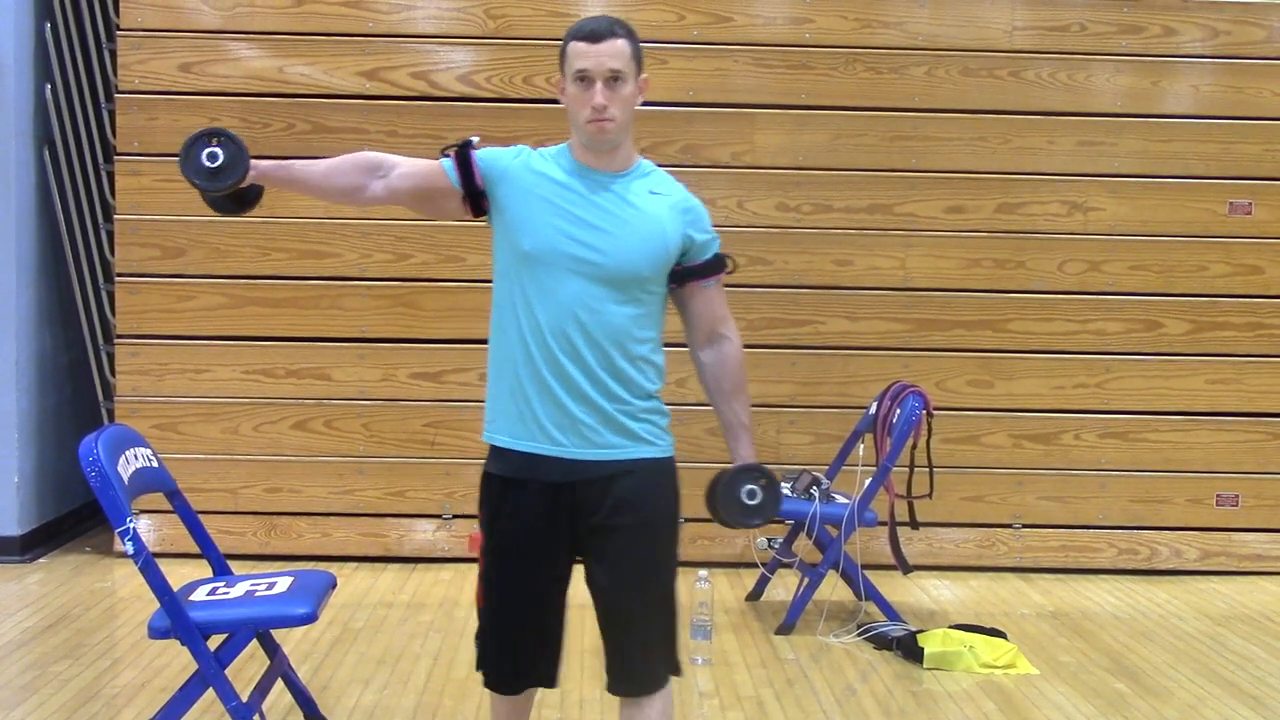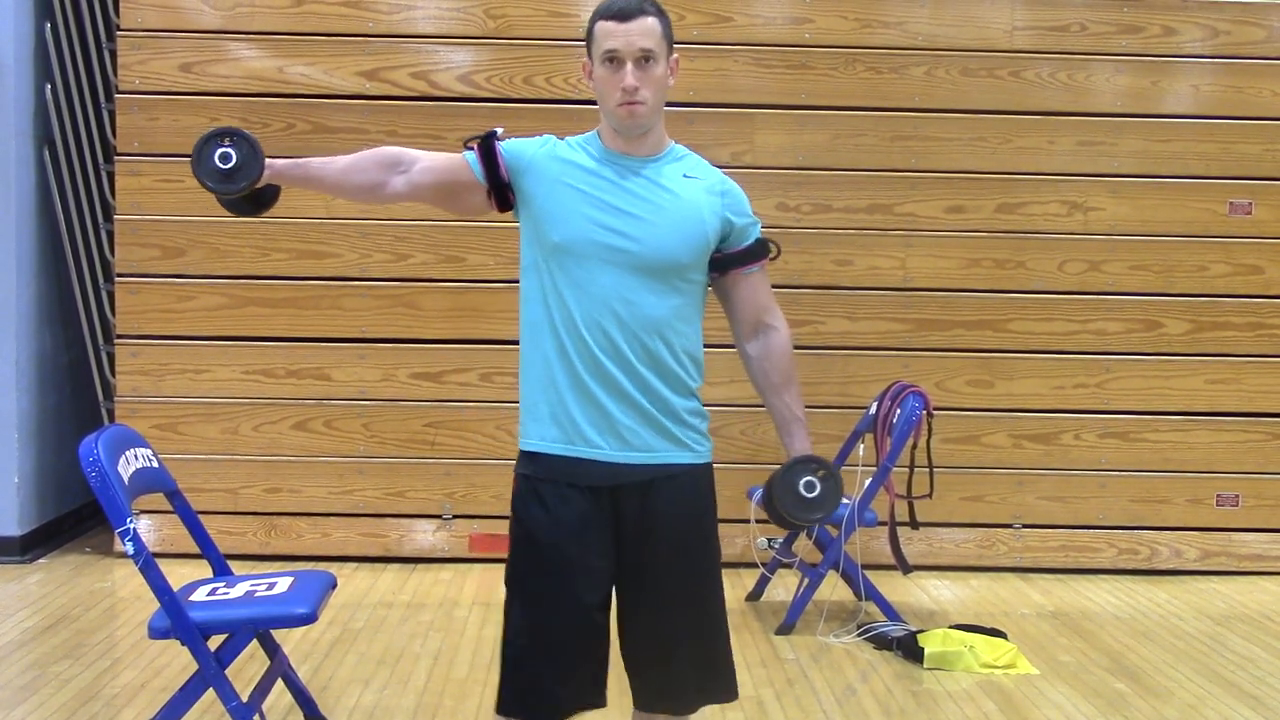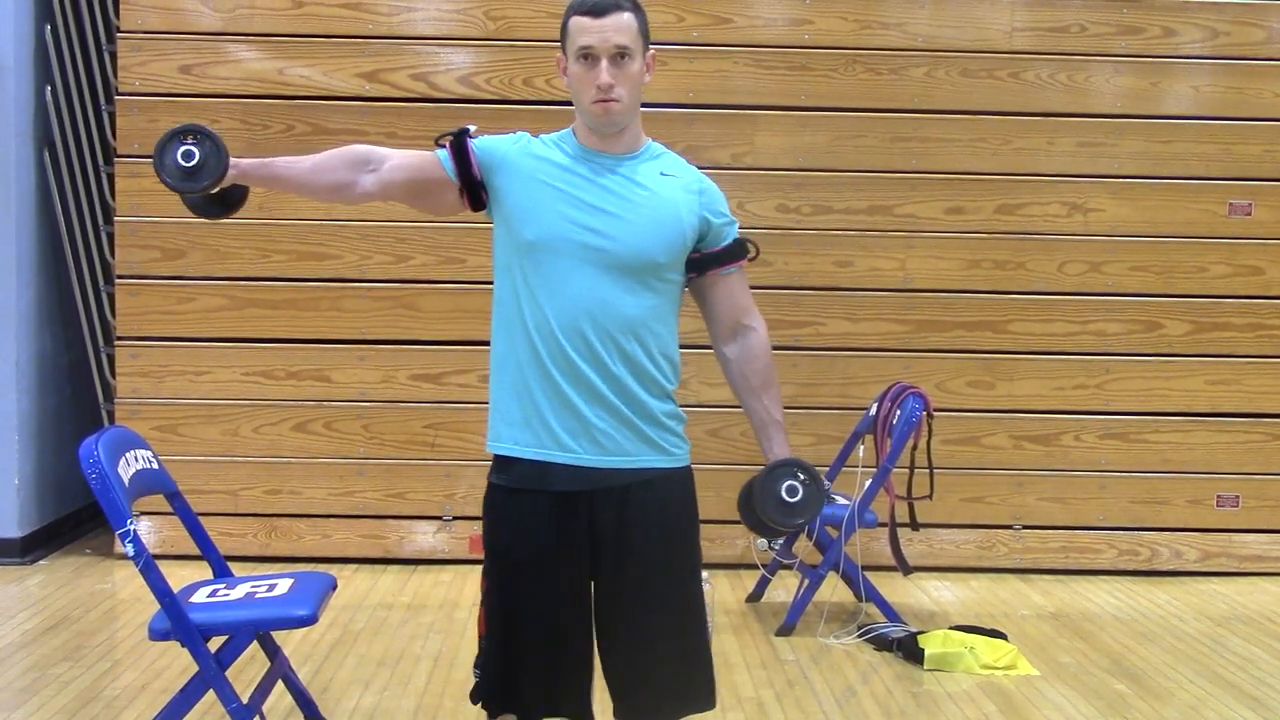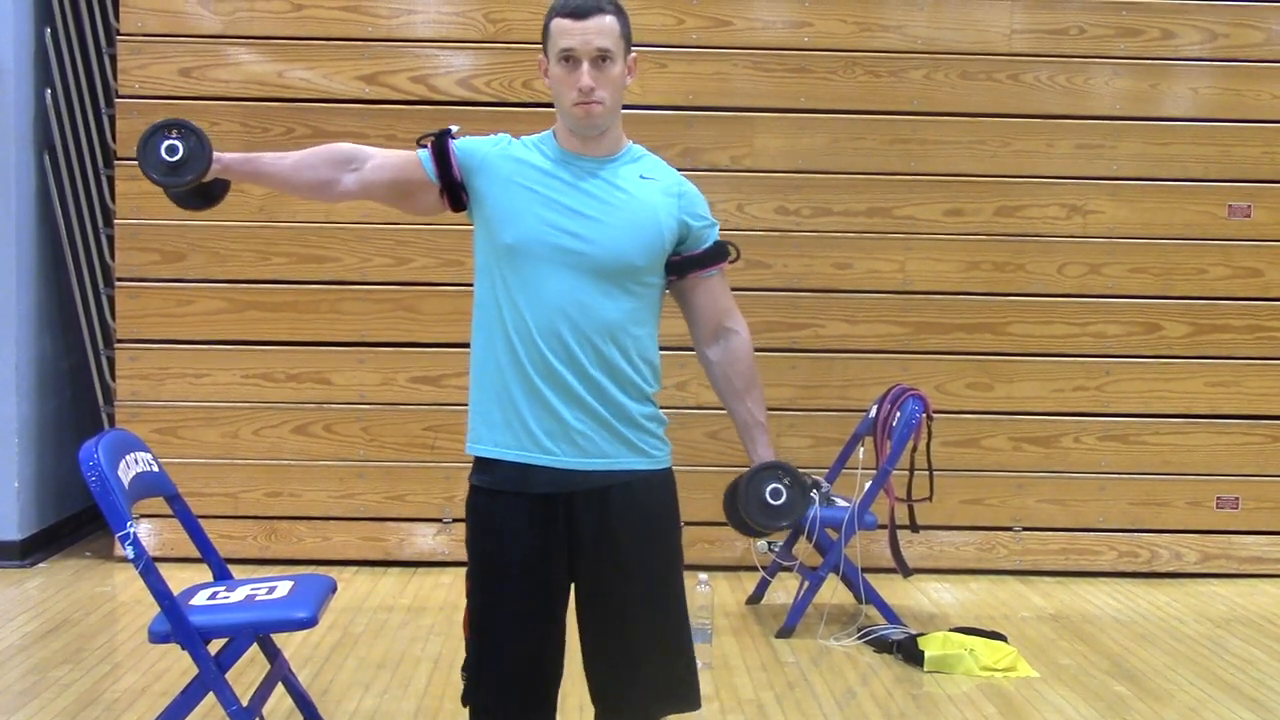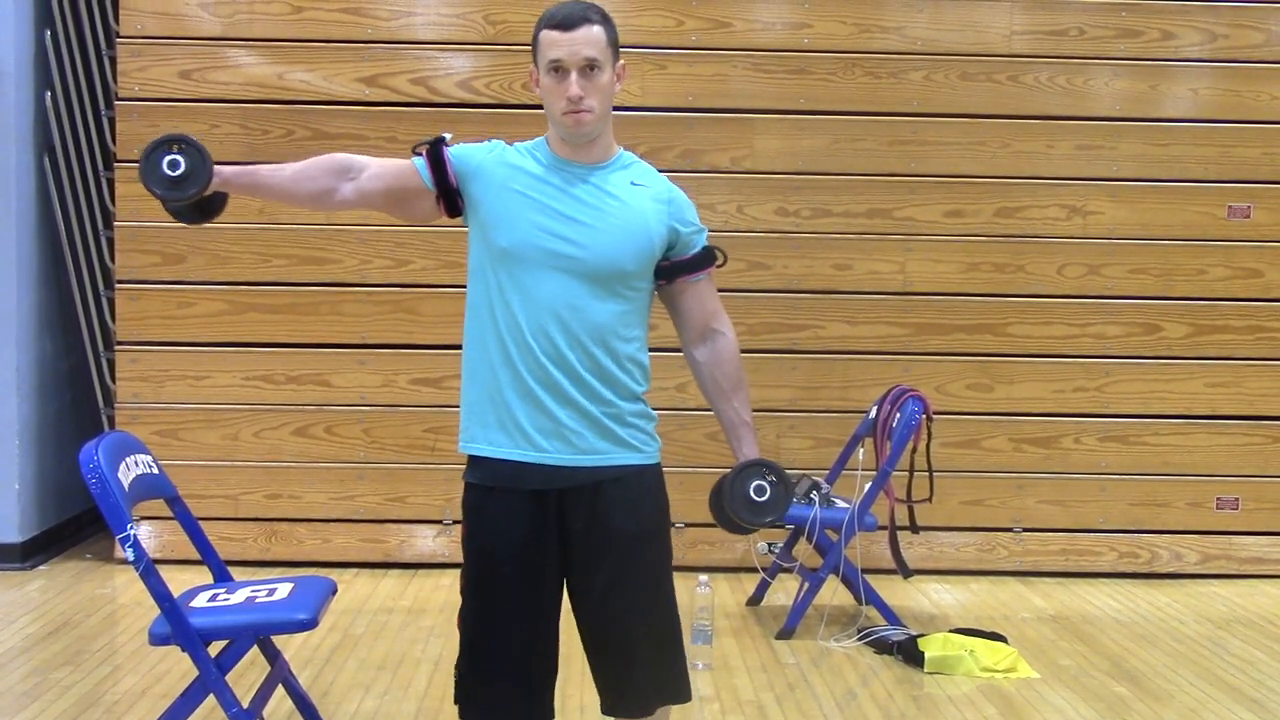
dt=0.4s
person 1, frame 1
left shoulder: (681, 210)
right shoulder: (509, 175)
left elbow: (715, 340)
right elbow: (381, 177)
left wrist: (743, 451)
right wrist: (260, 171)
left hip: (635, 467)
right hip: (523, 462)
left knee: (641, 662)
right knee: (512, 648)
person 1, frame 2
left shoulder: (717, 195)
right shoulder: (536, 165)
left elbow: (761, 331)
right elbow: (402, 173)
left wrist: (799, 447)
right wrist: (278, 170)
left hip: (672, 472)
right hip: (557, 468)
person 1, frame 3
left shoulder: (695, 194)
right shoulder: (509, 163)
left elbow: (740, 334)
right elbow: (371, 172)
left wrist: (778, 452)
right wrist: (242, 169)
left hip: (649, 475)
right hip: (530, 470)
person 1, frame 4
left shoulder: (675, 197)
right shoulder: (490, 165)
left elbow: (722, 336)
right elbow: (353, 170)
left wrist: (762, 455)
right wrist: (225, 164)
left hip: (631, 477)
right hip: (512, 473)
person 1, frame 5
left shoulder: (663, 202)
right shoulder: (484, 172)
left elbow: (708, 337)
right elbow: (352, 180)
left wrist: (746, 452)
right wrist: (225, 176)
left hip: (621, 473)
right hip: (506, 471)
